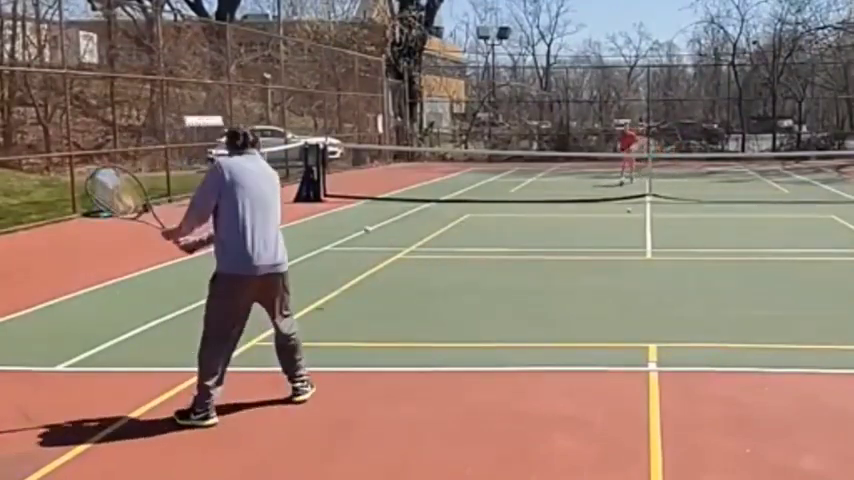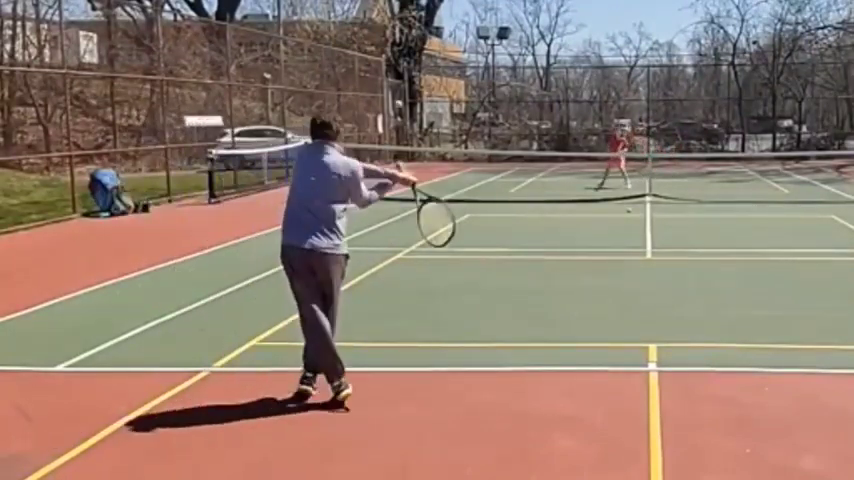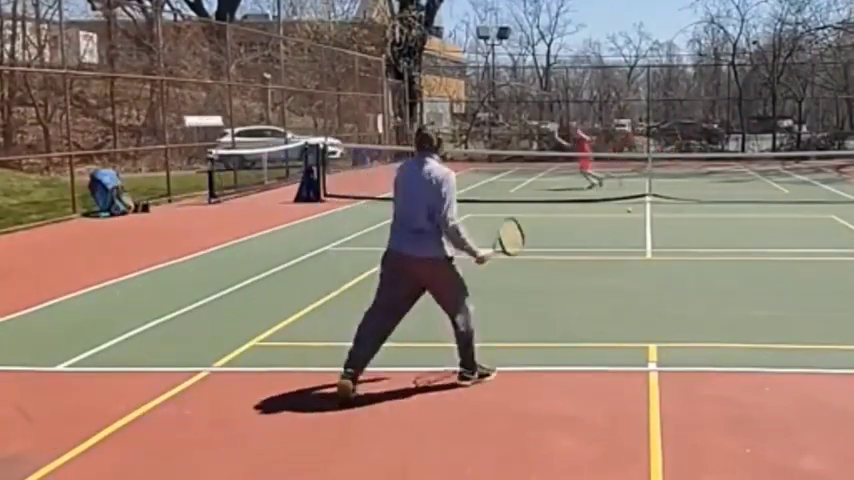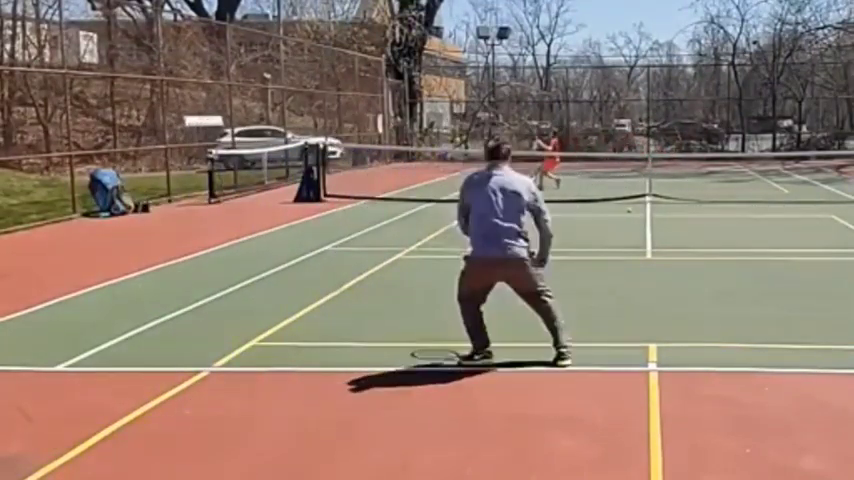
dt=0.5s
person 1, frame 1
left shoulder: (222, 166)
right shoulder: (270, 174)
left elbow: (199, 213)
left wrist: (178, 233)
right wrist: (200, 242)
left hip: (237, 268)
right hip: (275, 265)
left knee: (218, 338)
right knee: (284, 324)
left ankle: (204, 406)
right ankle: (300, 382)
person 1, frame 2
left shoulder: (304, 155)
right shoulder: (347, 167)
right elbow: (362, 200)
left wrist: (390, 174)
right wrist: (392, 179)
left hip: (294, 248)
right hip: (328, 250)
left knee: (312, 314)
right knee: (326, 314)
left ankle: (336, 378)
right ankle: (309, 377)
person 1, frame 3
left shoulder: (403, 171)
right shoulder: (443, 175)
right elbow: (448, 222)
right wrist: (473, 252)
left hip: (398, 255)
right hip: (432, 257)
left knee: (379, 316)
right knee: (460, 308)
left ankle: (351, 374)
right ankle: (469, 369)
person 1, frame 4
left shoulder: (472, 182)
right shoulder: (525, 183)
left elbow: (463, 222)
right elbow: (544, 225)
right wrist: (542, 257)
left hip: (481, 259)
right hip: (516, 256)
left knee: (467, 298)
right knee: (542, 299)
left ankle: (480, 349)
right ankle: (562, 350)
